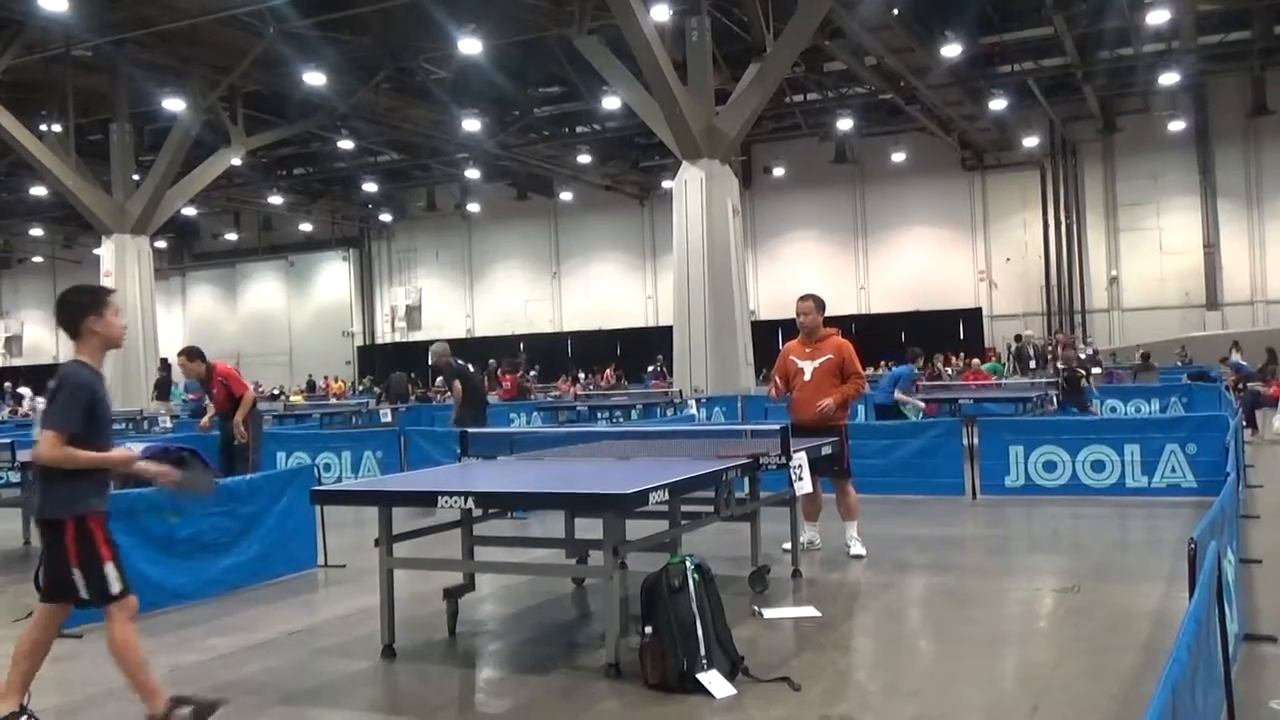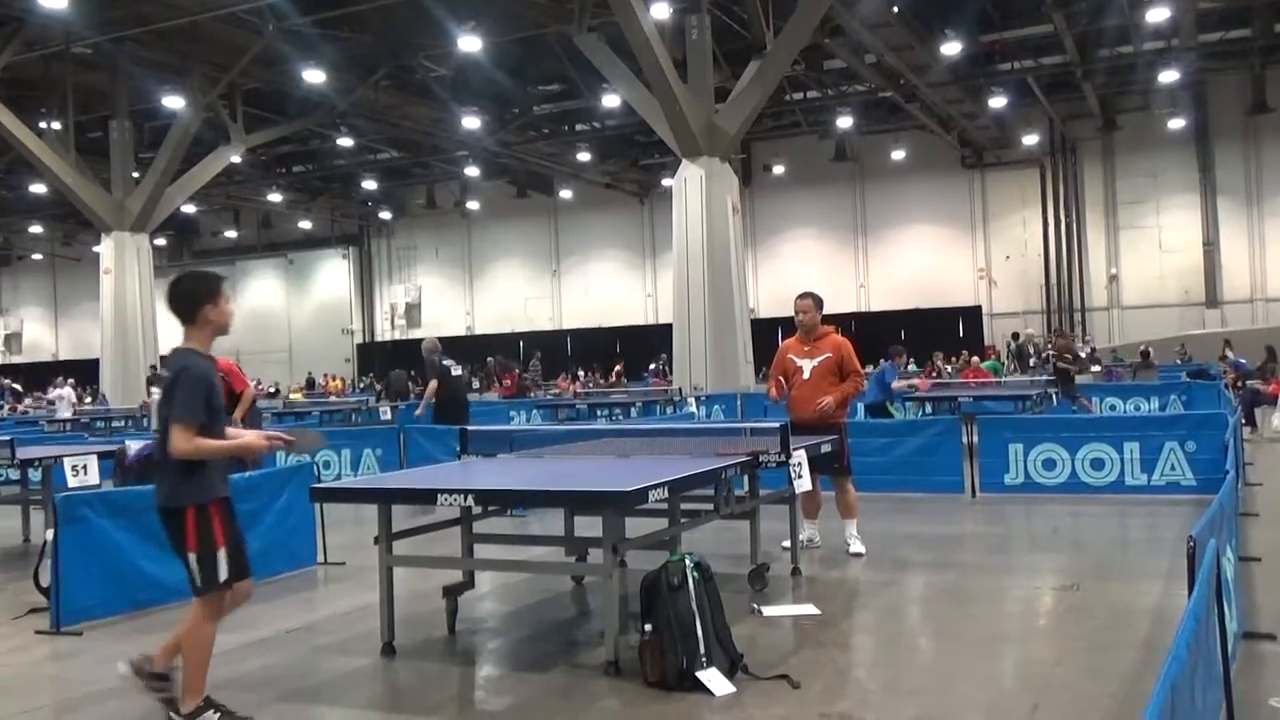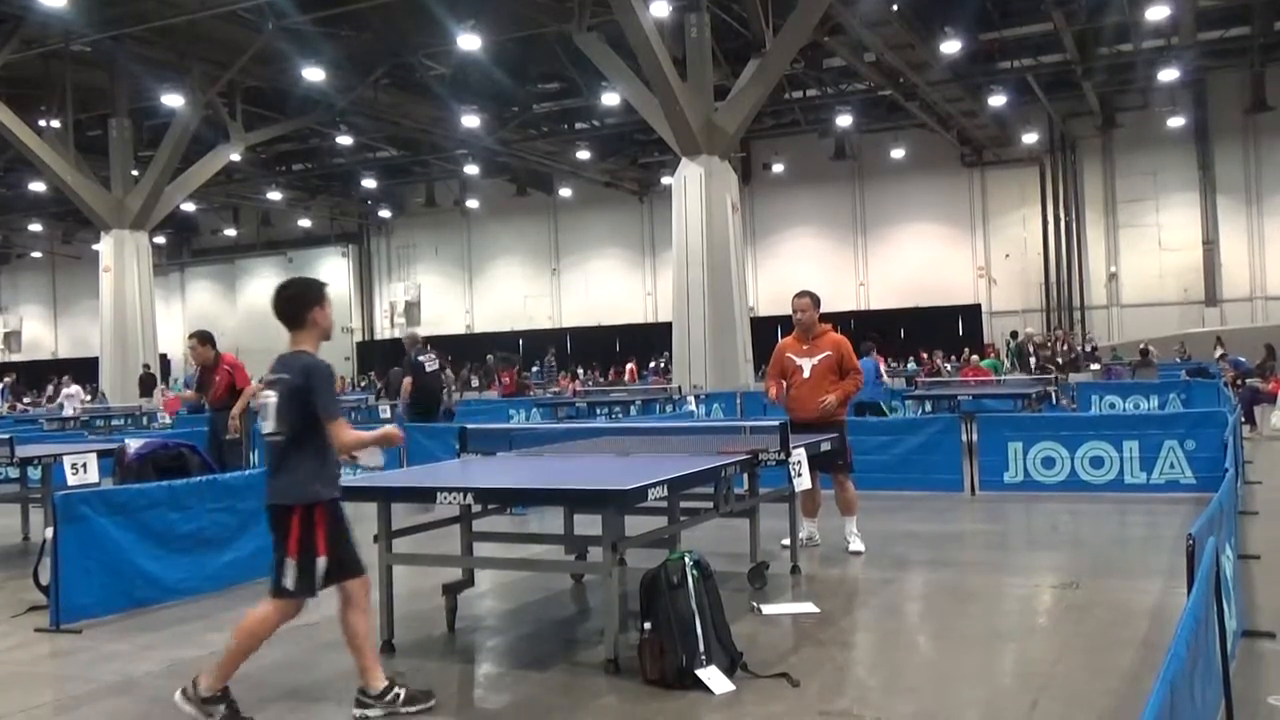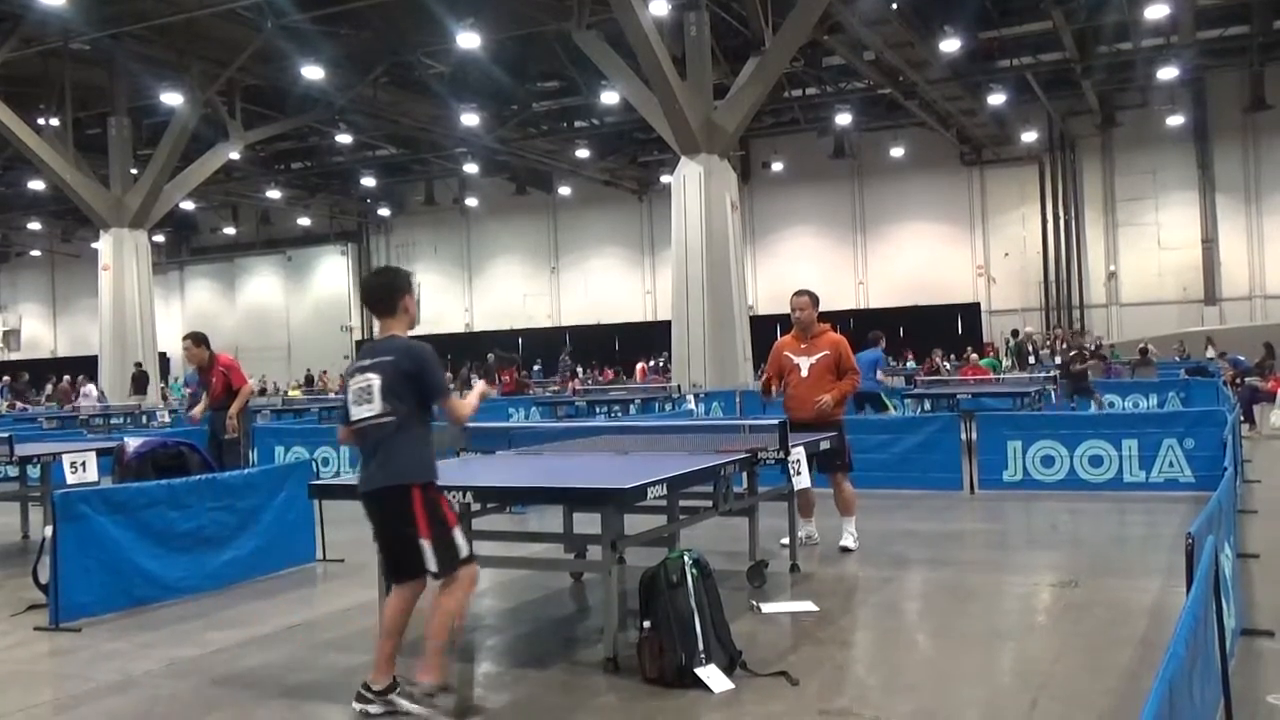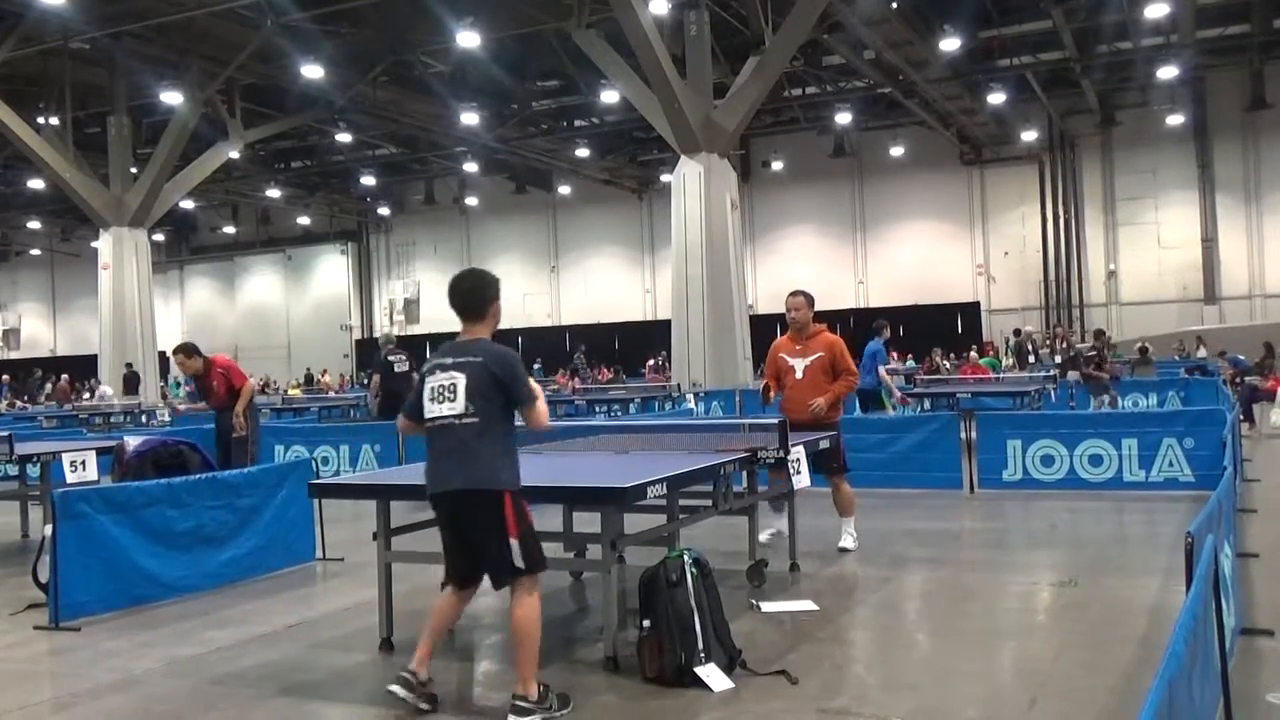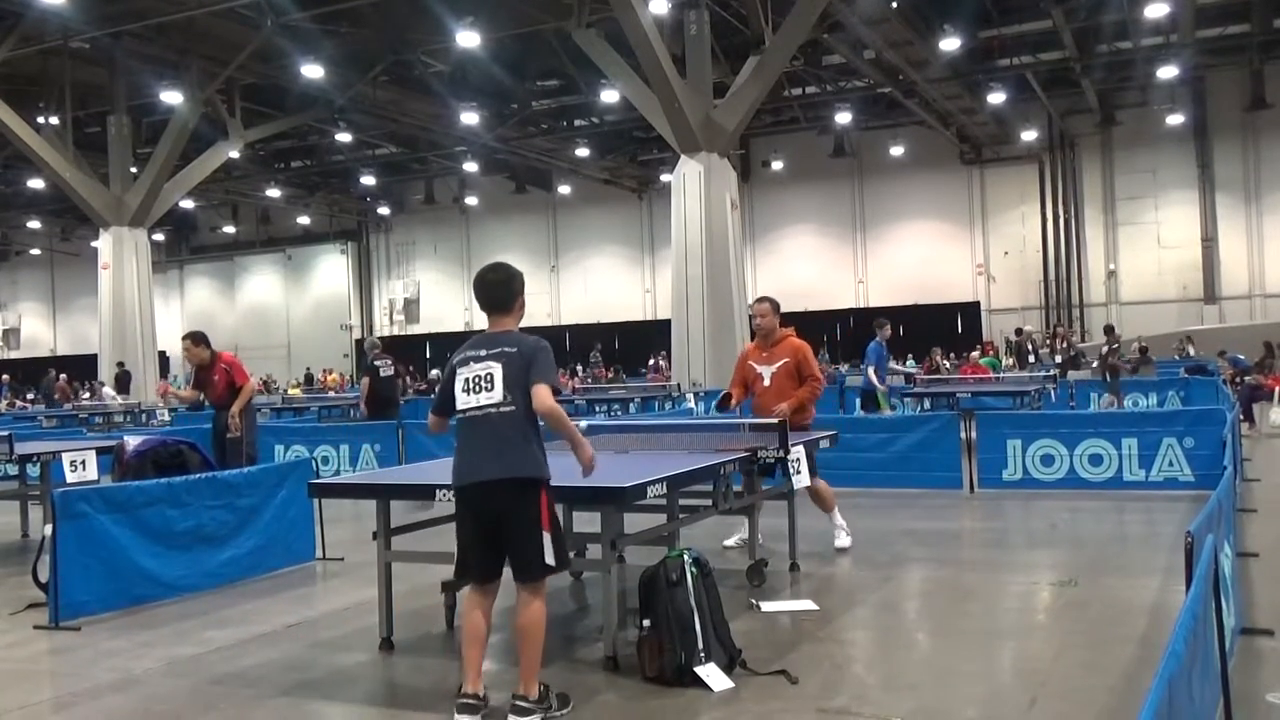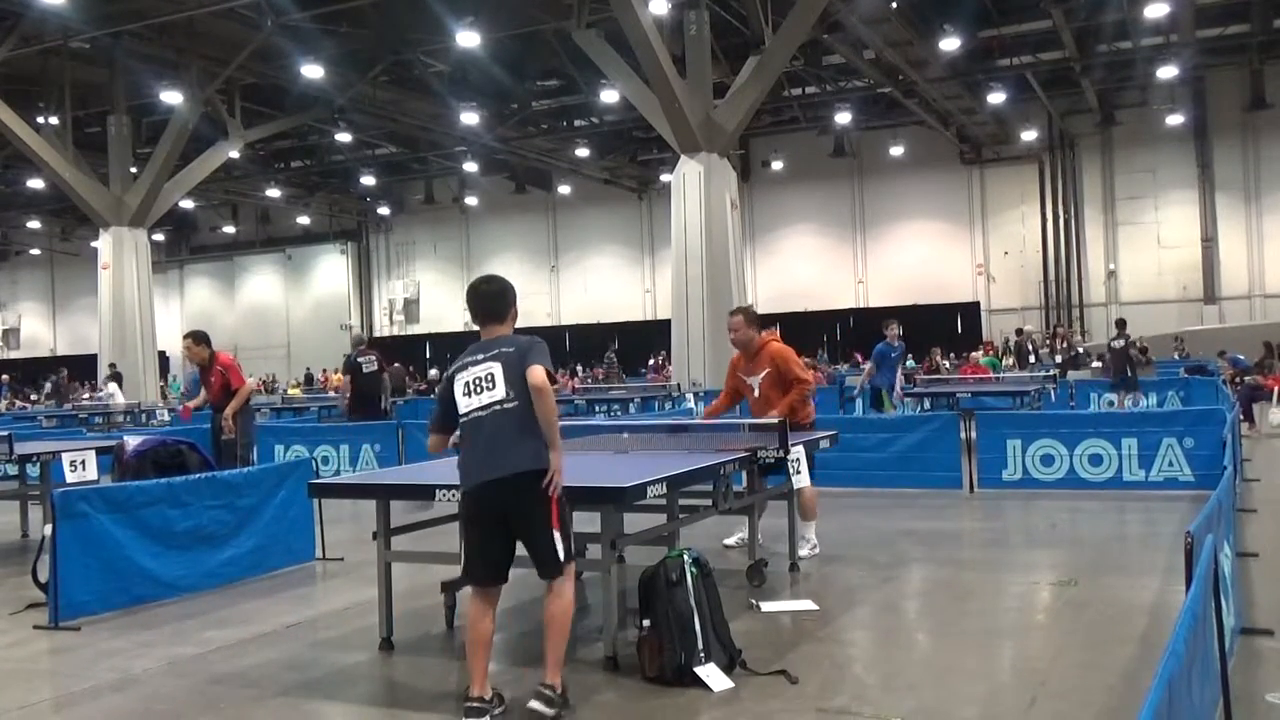
dt=0.3s
person 1, frame 1
left shoulder: (86, 378)
right shoulder: (76, 381)
right elbow: (47, 452)
left wrist: (142, 467)
right wrist: (112, 460)
left hip: (72, 511)
right hip: (74, 514)
left knee: (53, 611)
right knee: (122, 608)
person 1, frame 2
left shoulder: (187, 364)
right shoulder: (194, 370)
right elbow: (182, 445)
left wrist: (252, 437)
right wrist: (246, 445)
left hip: (206, 497)
right hip: (193, 500)
left knee: (236, 588)
right knee: (210, 600)
left ankle: (155, 664)
person 1, frame 3
left shoulder: (280, 370)
right shoulder: (314, 370)
left elbow: (290, 436)
right elbow: (343, 438)
left wrist: (332, 446)
right wrist: (381, 435)
left hip: (307, 497)
right hip: (304, 501)
left knee: (355, 587)
right knee: (285, 603)
person 1, frame 4
left shoulder: (360, 362)
right shoulder: (414, 353)
left elbow: (345, 433)
right elbow: (458, 414)
right wrist: (476, 392)
left hip: (374, 486)
right hip: (409, 483)
left knee: (406, 583)
right knee: (460, 574)
right ankle: (427, 680)
person 1, frame 5
left shoulder: (434, 363)
right shoulder: (501, 358)
left elbow: (406, 424)
right elbow: (538, 422)
right wrist: (537, 394)
left hip: (444, 488)
right hip: (489, 487)
left knee: (461, 585)
right knee: (525, 584)
left ankle: (414, 671)
person 1, frame 6
left shoulder: (460, 357)
right shoulder: (532, 348)
left elbow: (435, 421)
right elbow: (544, 404)
right wrist: (579, 442)
left hip: (470, 483)
right hip: (521, 479)
left knee: (480, 588)
right knee: (532, 586)
person 1, frame 7
left shoulder: (457, 368)
right shoulder: (528, 347)
left elbow: (436, 443)
right elbow: (539, 384)
right wrist: (555, 449)
left hip: (477, 486)
right hip: (529, 476)
left knee: (484, 592)
right knee: (561, 576)
person 2, frame 1
left shoulder: (840, 346)
right shoulder: (789, 350)
left elbow: (857, 381)
right elbow: (780, 380)
left wrist: (836, 399)
right wrist: (776, 391)
left hip: (831, 426)
right hip: (800, 427)
left knee: (841, 481)
left ankle: (852, 537)
right ankle: (810, 535)
person 2, frame 2
left shoulder: (839, 344)
right shoulder: (787, 347)
left elbow: (856, 378)
right elbow: (776, 378)
left wrist: (836, 397)
right wrist: (775, 390)
left hip: (830, 424)
right hip: (798, 425)
left knee: (841, 479)
left ankle: (852, 535)
right ankle: (810, 533)
person 2, frame 3
left shoulder: (837, 342)
right shoulder: (784, 346)
left elbow: (855, 376)
right elbow: (773, 377)
left wrist: (837, 396)
right wrist: (773, 390)
left hip: (830, 422)
right hip: (798, 423)
left knee: (841, 477)
left ankle: (852, 534)
right ankle: (809, 532)
person 2, frame 4
left shoulder: (836, 342)
right shoulder: (782, 345)
left elbow: (852, 376)
right elbow: (771, 375)
left wrist: (834, 396)
right wrist: (770, 387)
left hip: (828, 422)
right hip: (795, 423)
left knee: (839, 477)
left ankle: (849, 532)
right ankle: (807, 531)
person 2, frame 5
left shoulder: (831, 343)
right shoulder: (778, 346)
left elbow: (849, 377)
right elbow: (770, 378)
left wrist: (828, 399)
right wrist: (769, 391)
left hip: (824, 424)
right hip: (789, 423)
left knee: (836, 480)
right knee: (774, 473)
left ankle: (848, 531)
right ankle: (777, 525)
person 2, frame 6
left shoulder: (797, 348)
right shoulder: (748, 353)
left elbow: (815, 383)
right elbow: (738, 386)
left wrist: (791, 404)
right wrist: (733, 398)
left hip: (795, 427)
left knee: (810, 481)
left ankle: (840, 526)
right ankle: (748, 532)
person 2, frame 7
left shoulder: (778, 353)
right shoulder: (737, 363)
left elbow: (804, 383)
right elbow: (728, 397)
left wrist: (781, 411)
right wrist: (705, 417)
left hip: (796, 425)
left ankle: (808, 538)
right ankle: (749, 531)
